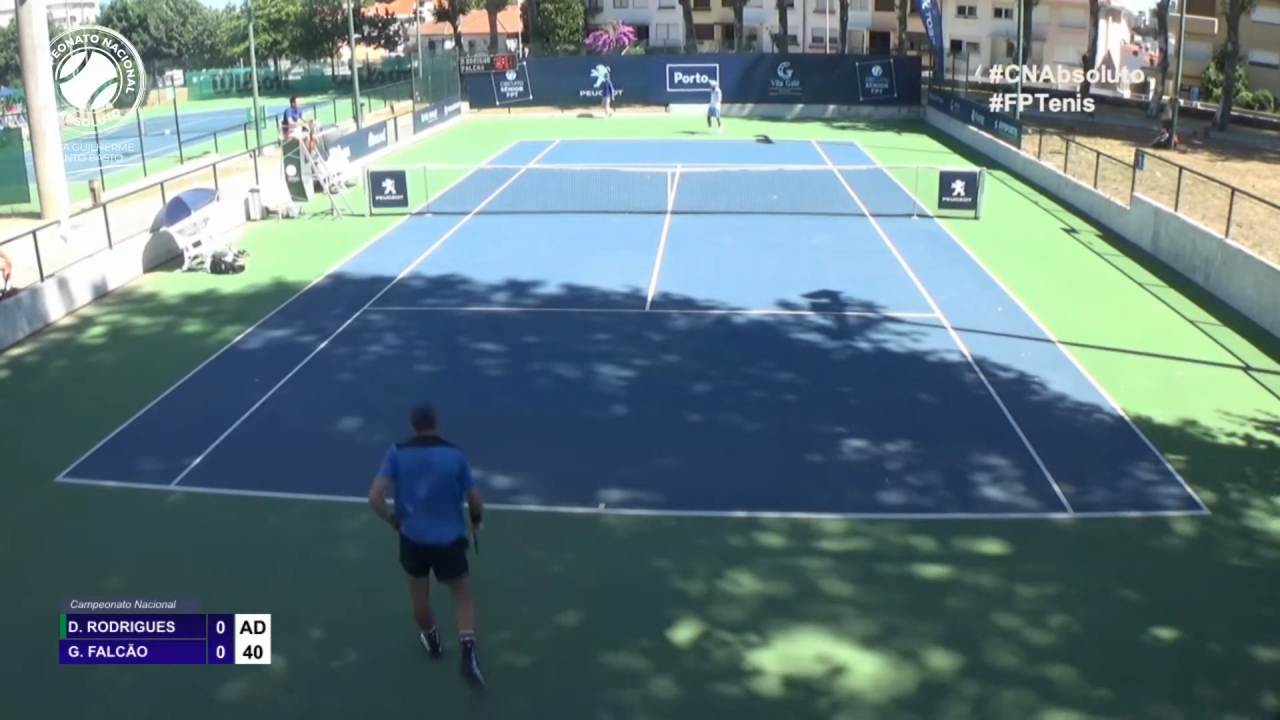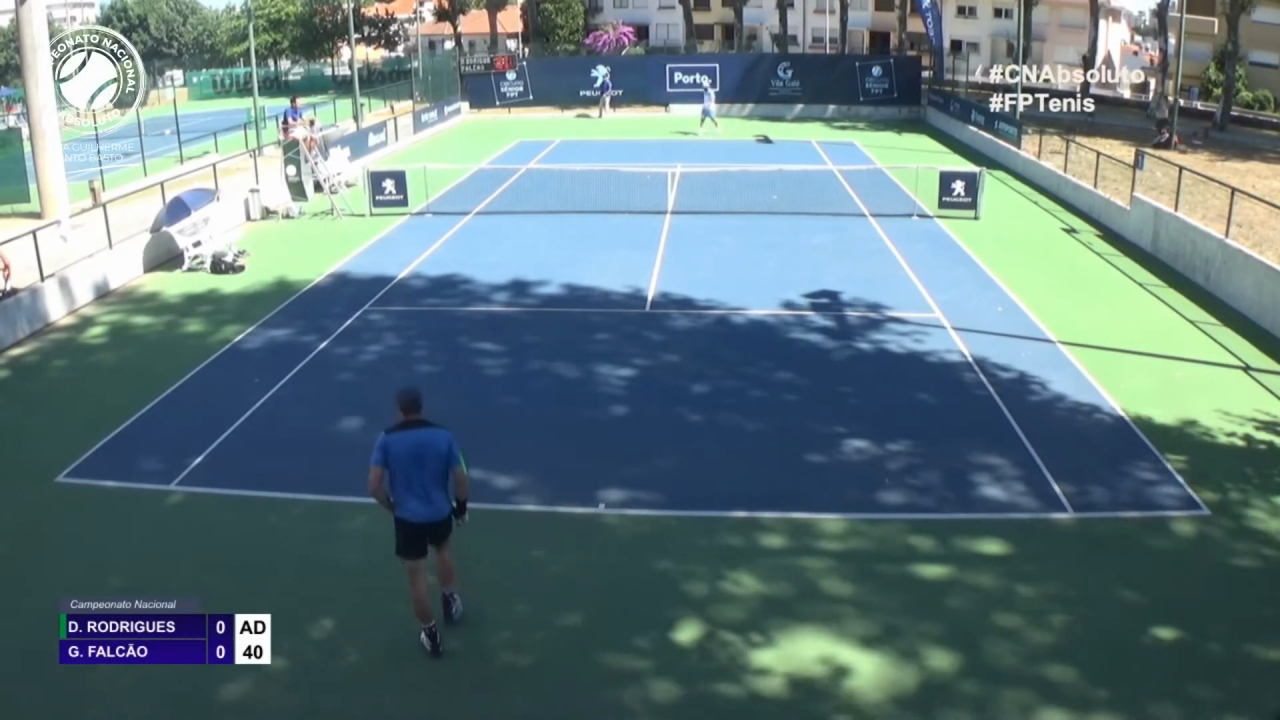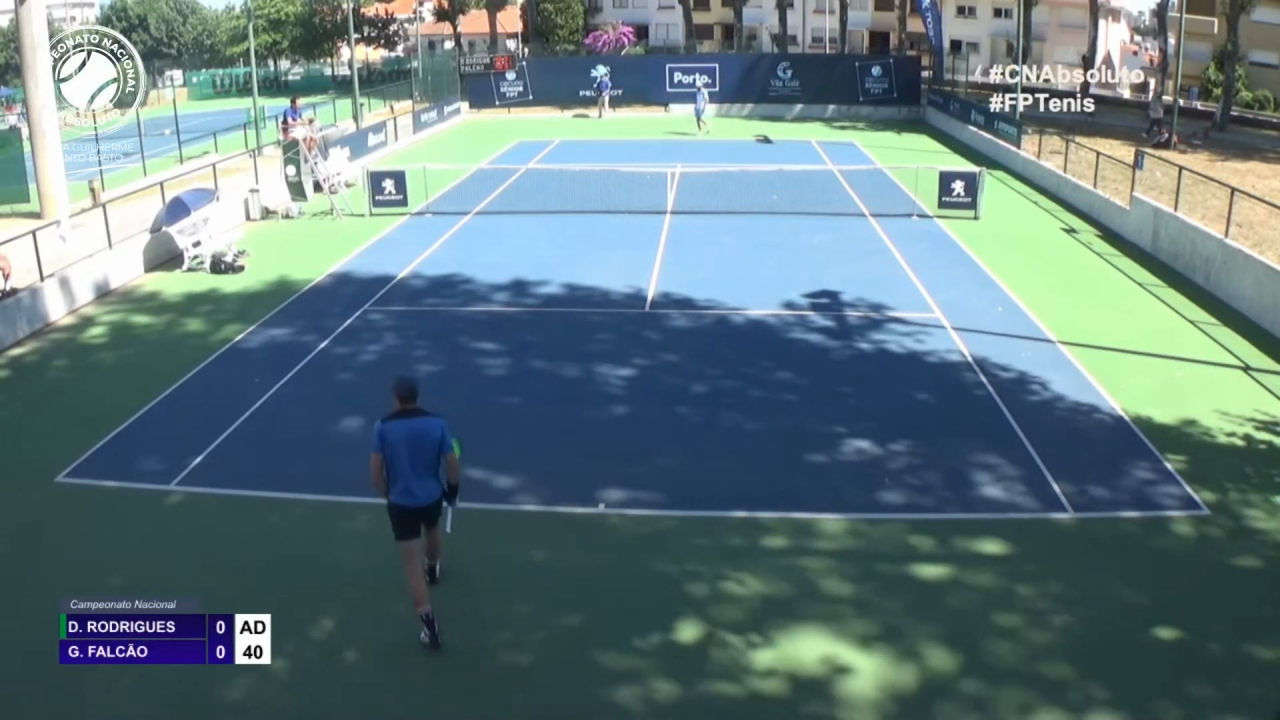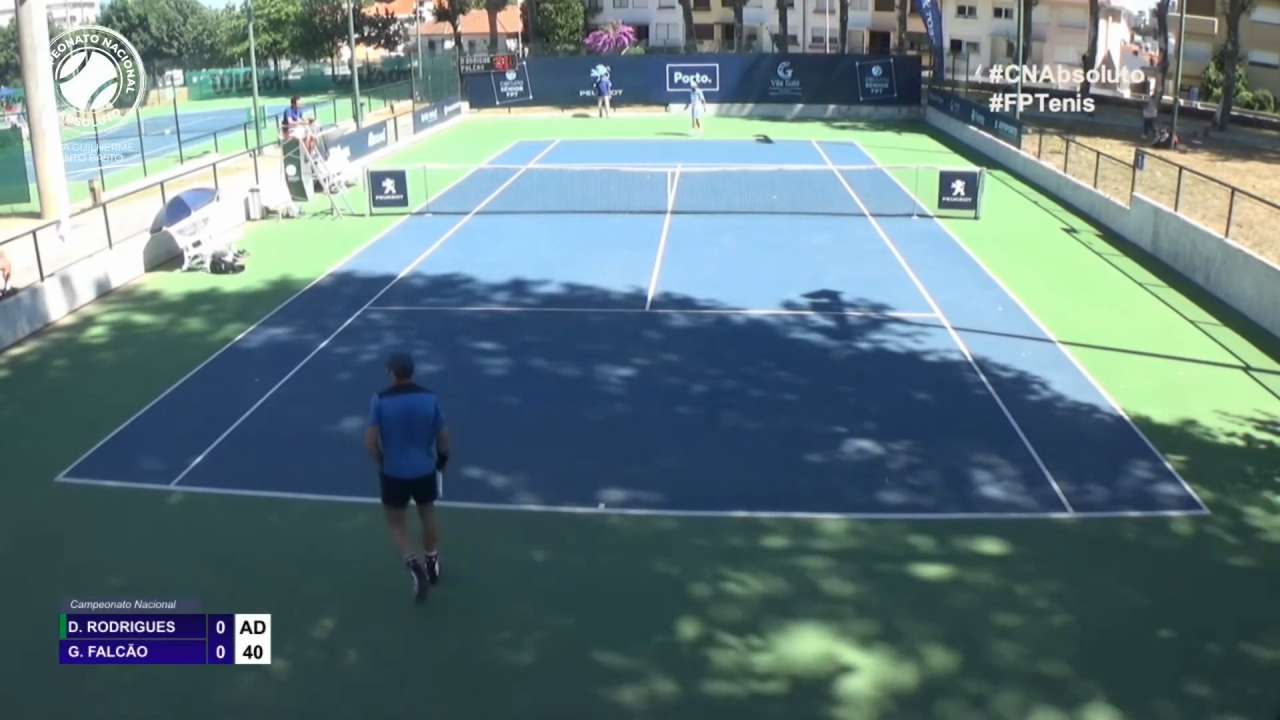
dt=0.2s
person 1, frame 1
left shoulder: (396, 454)
right shoulder: (455, 455)
left elbow: (375, 498)
right elbow: (475, 499)
left wrist: (395, 521)
right wrist: (475, 520)
left hip: (412, 538)
right hip: (449, 539)
left knee: (419, 592)
right knee: (462, 595)
left ankle: (431, 638)
right ankle: (469, 652)
person 1, frame 2
left shoulder: (387, 439)
right shoulder: (443, 436)
left elbow: (374, 485)
right elbow: (460, 479)
left wrist: (391, 507)
right wrist: (461, 506)
left hip: (407, 518)
right hip: (440, 514)
left knee: (418, 580)
right knee: (444, 553)
left ankle: (431, 635)
right ankle: (450, 601)
person 1, frame 3
left shoulder: (383, 427)
right shoulder: (436, 424)
left elbow: (376, 471)
right elbow: (452, 465)
left wrist: (388, 495)
right wrist: (452, 492)
left hip: (401, 503)
right hip: (431, 497)
left knee: (413, 566)
right knee: (432, 532)
left ankle: (429, 625)
right ankle: (432, 567)
person 1, frame 4
left shoulder: (381, 402)
right shoulder: (429, 399)
left elbow: (370, 443)
right elbow: (444, 439)
left wrist: (381, 461)
right wrist: (442, 461)
left hip: (394, 474)
right hip: (424, 471)
left knee: (396, 524)
right knee: (427, 515)
left ankle: (417, 570)
right ankle: (432, 563)
